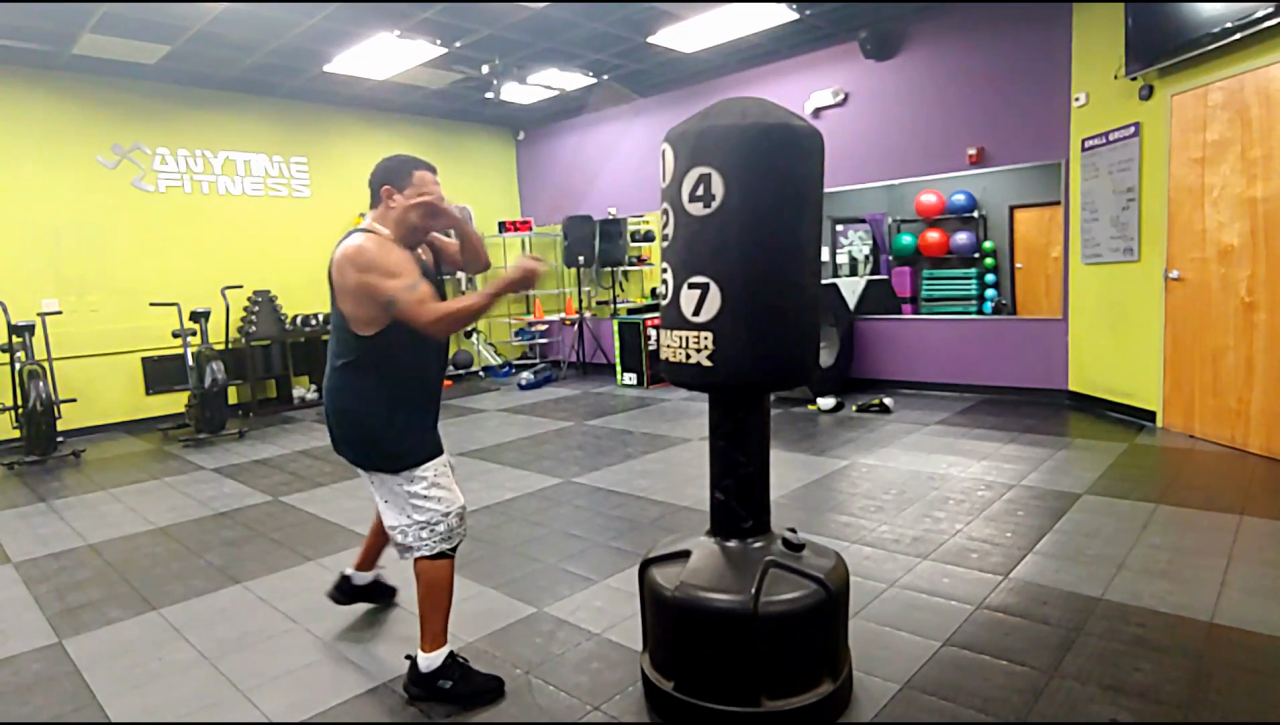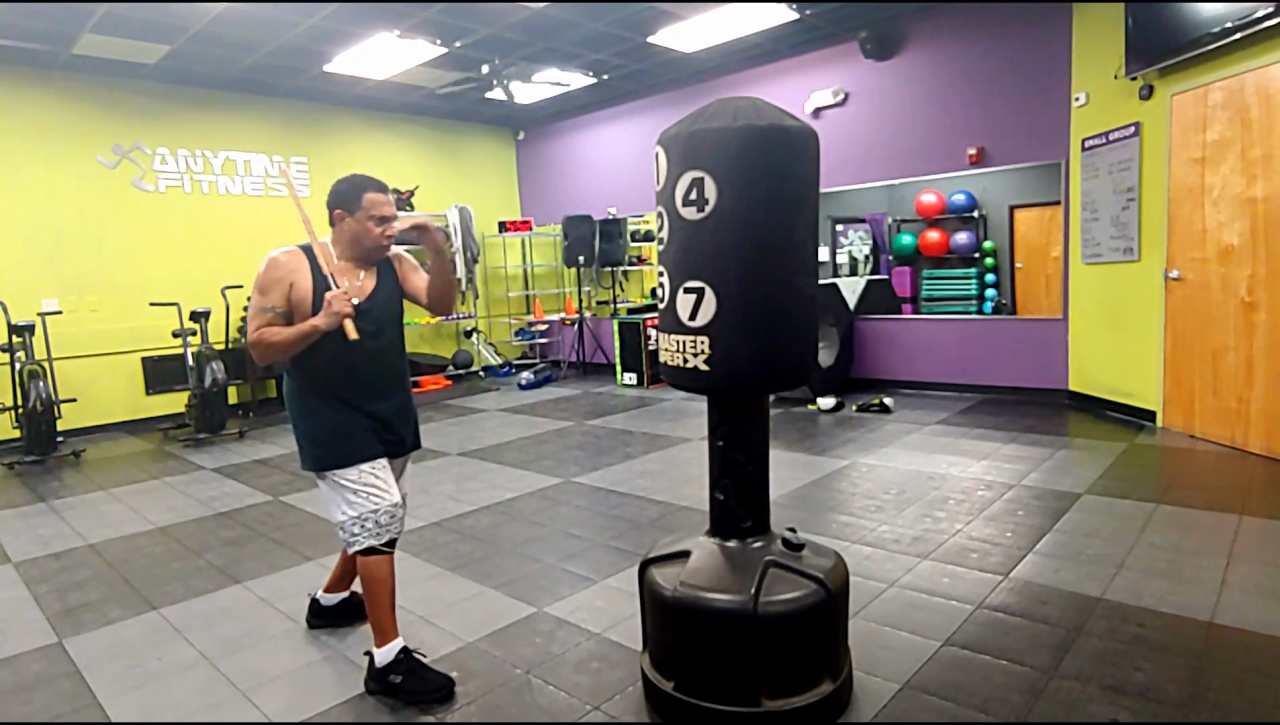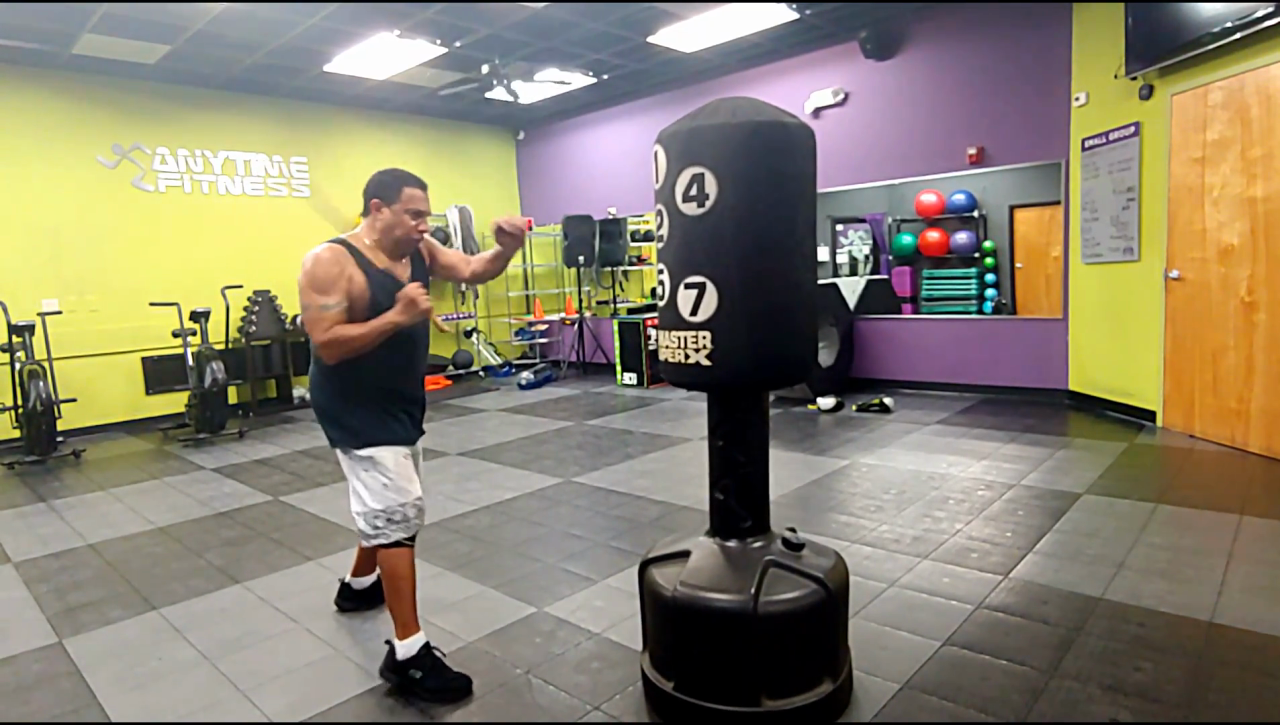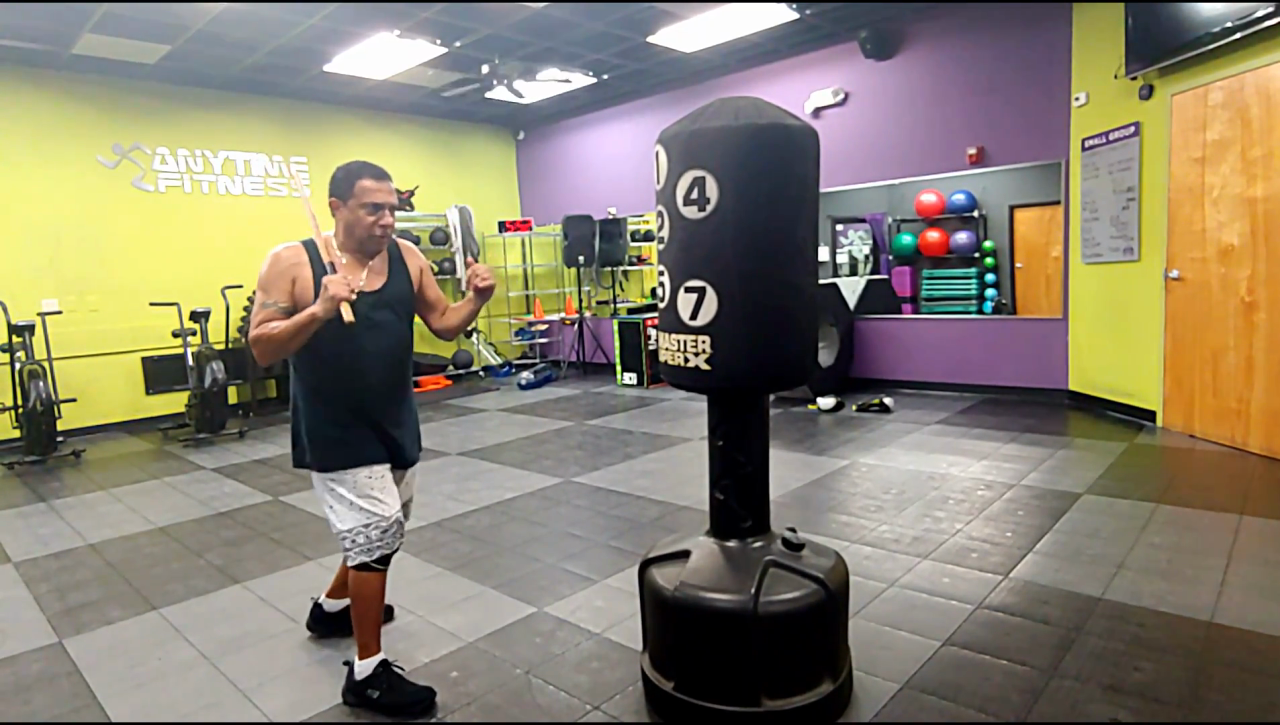
dt=1s
person 1, frame 1
left shoulder: (417, 242)
right shoulder: (365, 251)
left elbow: (473, 260)
right elbow: (436, 322)
left wrist: (452, 219)
right wrist: (508, 282)
left hip: (392, 407)
right hip: (377, 414)
left knee: (404, 501)
right knee: (437, 521)
left ankle: (360, 576)
right ankle: (432, 666)
person 1, frame 2
left shoulder: (394, 261)
right shoulder: (284, 267)
left elbow: (440, 303)
right elbow: (262, 348)
left wrist: (436, 246)
right wrist: (322, 319)
left hip: (391, 417)
right hip: (333, 423)
left knee: (370, 520)
right knee: (376, 523)
left ankle: (335, 598)
right ankle: (389, 660)
person 1, frame 3
left shoulder: (419, 250)
right shoulder: (329, 261)
left elbow: (473, 270)
right elbow: (326, 346)
left wrist: (506, 246)
right wrist: (398, 314)
left hip: (400, 406)
right hip: (355, 411)
left knee: (393, 504)
right knee: (397, 511)
left ankle: (358, 584)
right ankle: (408, 652)
person 1, frame 4
left shoulder: (407, 256)
right shoulder: (291, 262)
left elbow: (444, 325)
right elbow: (263, 348)
left wrist: (476, 298)
right wrist: (317, 312)
left hip: (393, 422)
right hip: (335, 427)
left knee: (373, 523)
right knee: (375, 532)
left ankle: (333, 606)
right ankle: (367, 673)
